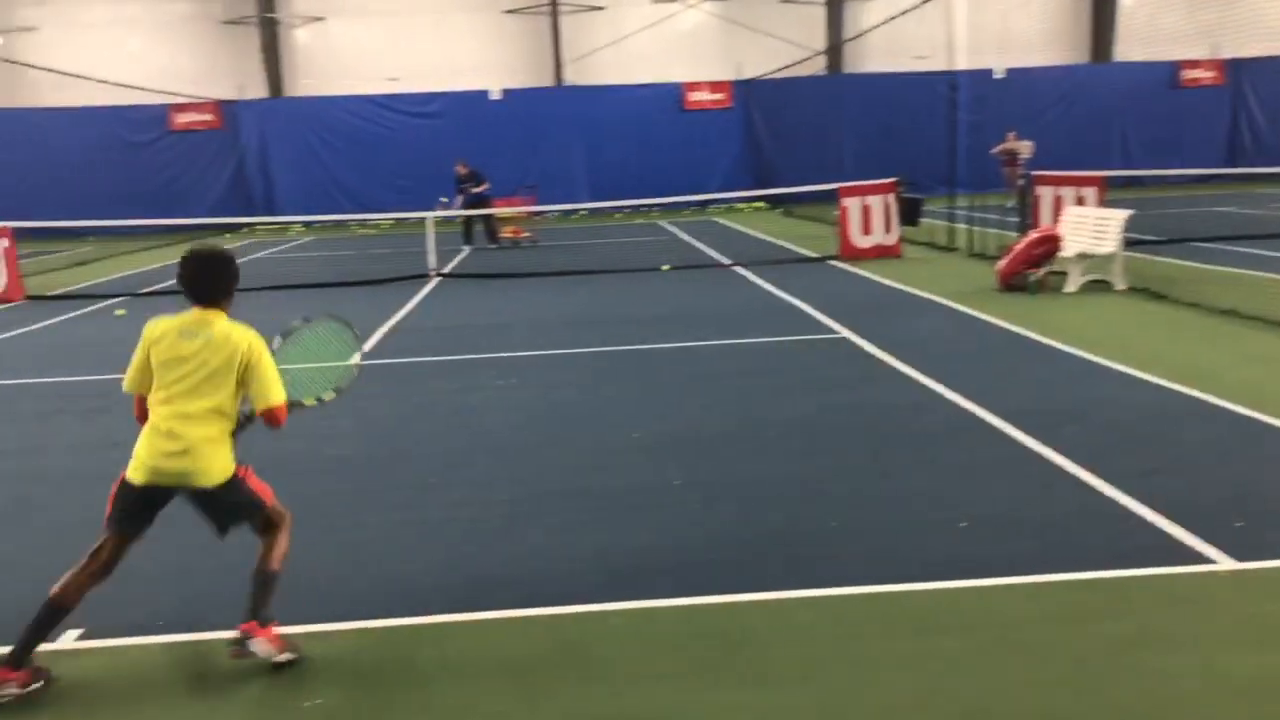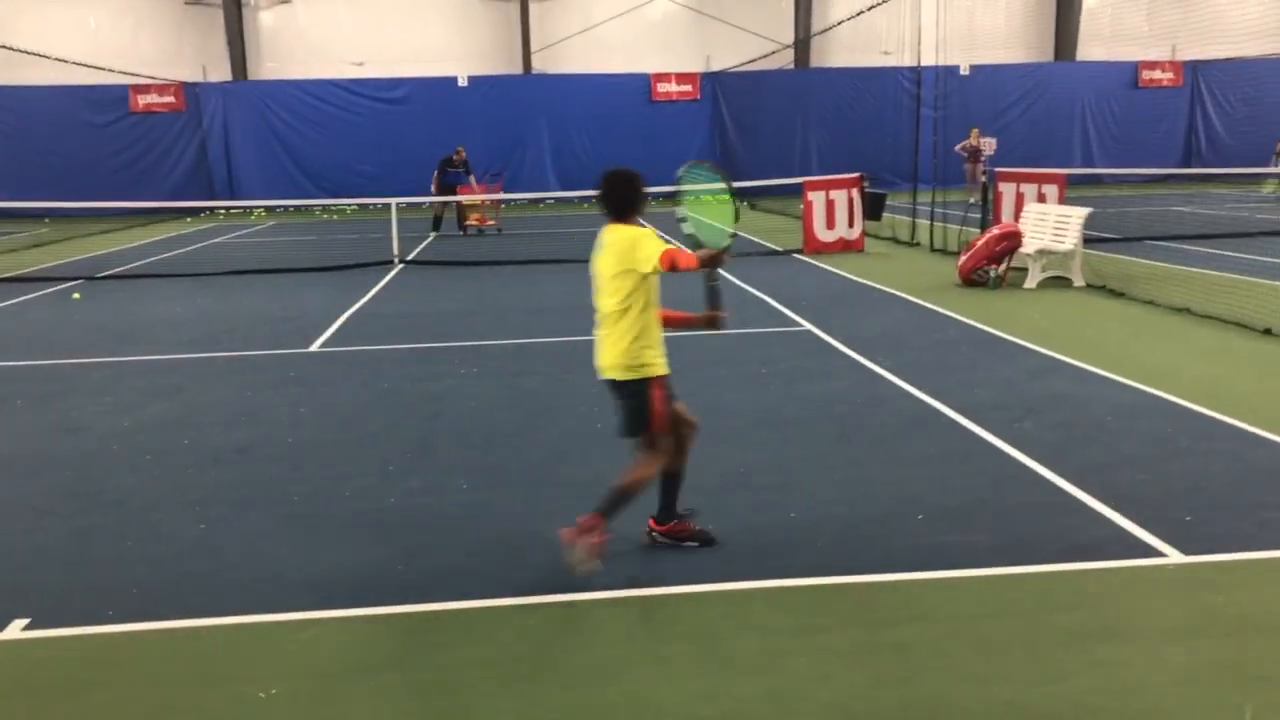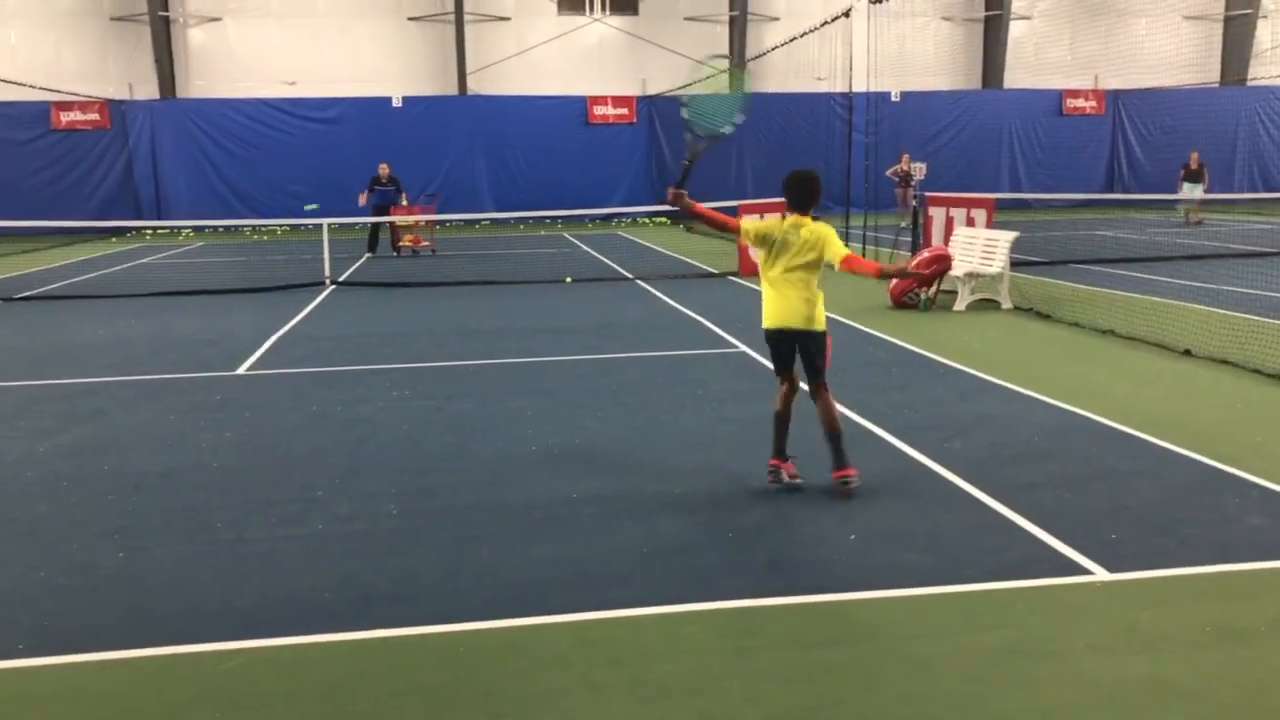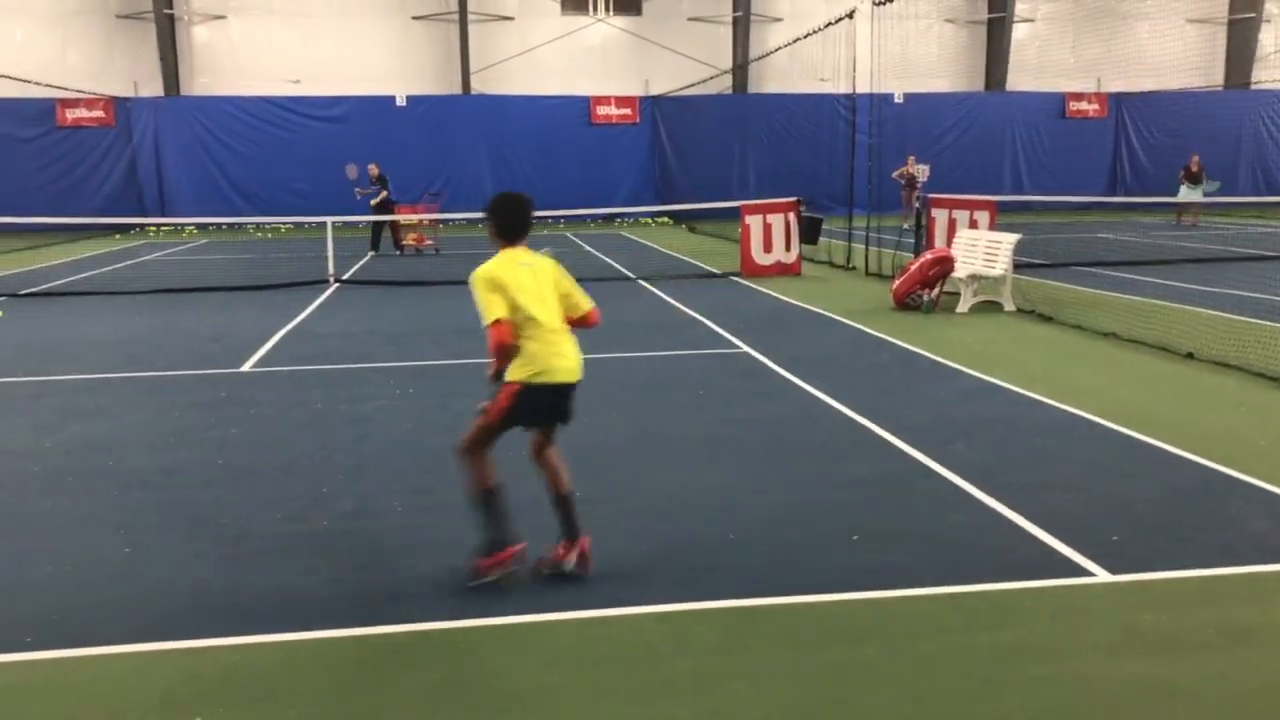
dt=1s
person 1, frame 1
left shoulder: (157, 332)
right shoulder: (247, 342)
left elbow: (141, 408)
right elbow: (275, 414)
right wrist: (285, 403)
left hip: (151, 462)
right hip: (209, 466)
left knee: (102, 558)
right knee: (276, 525)
right ankle: (257, 632)
person 1, frame 2
left shoulder: (607, 243)
right shoulder: (639, 238)
right elbow: (675, 260)
left wrist: (696, 318)
right wrist: (702, 259)
left hip: (623, 361)
right hip: (636, 365)
left knee: (682, 427)
right knee: (652, 456)
left ankle: (667, 521)
right ankle: (590, 530)
person 1, frame 3
left shoulder: (769, 229)
right shoulder: (822, 235)
left elbow: (731, 226)
right elbow: (848, 260)
left wrist: (686, 205)
right wrist: (887, 270)
left hip: (776, 323)
right hip: (809, 323)
left knee: (788, 386)
right knee: (820, 392)
left ankle: (778, 461)
right ankle: (844, 470)
person 1, frame 4
left shoulder: (486, 274)
right shoulder: (549, 266)
left elbow: (502, 339)
right elbow: (589, 317)
left wrist: (497, 368)
left hip: (534, 372)
right hip: (569, 365)
left knee: (472, 449)
right knee: (543, 448)
left ankle: (501, 544)
right ankle: (572, 543)
